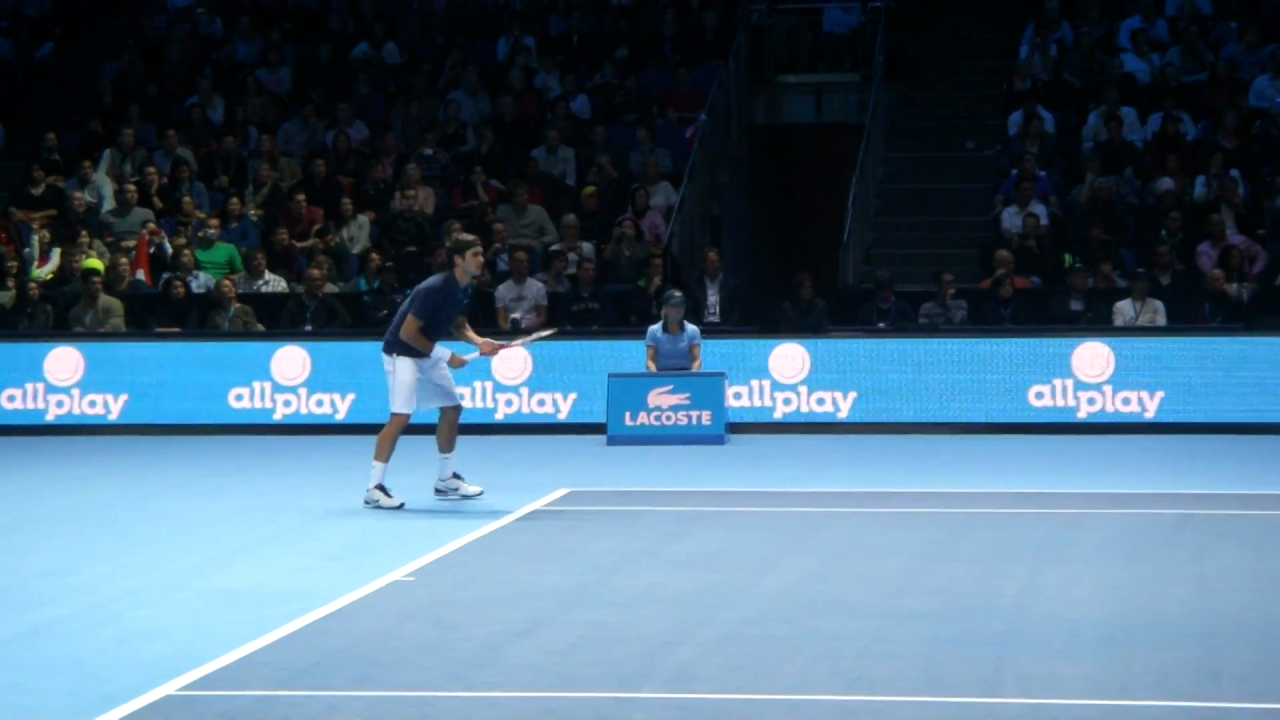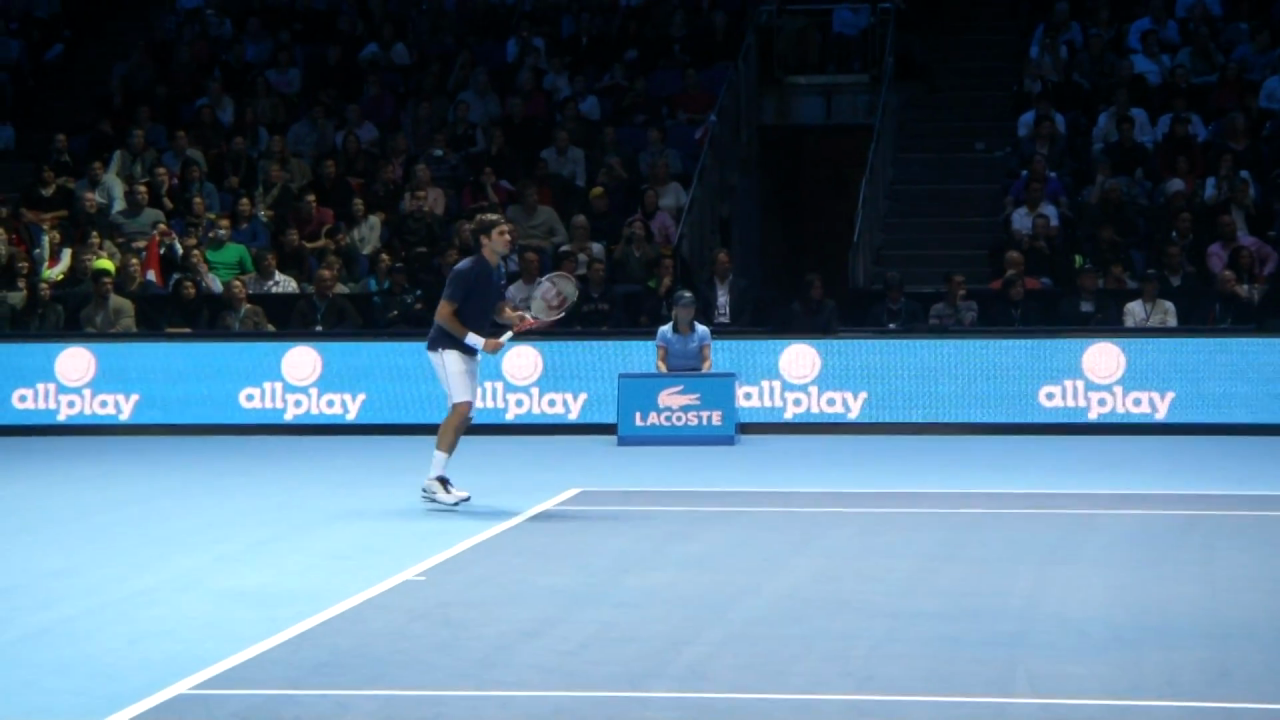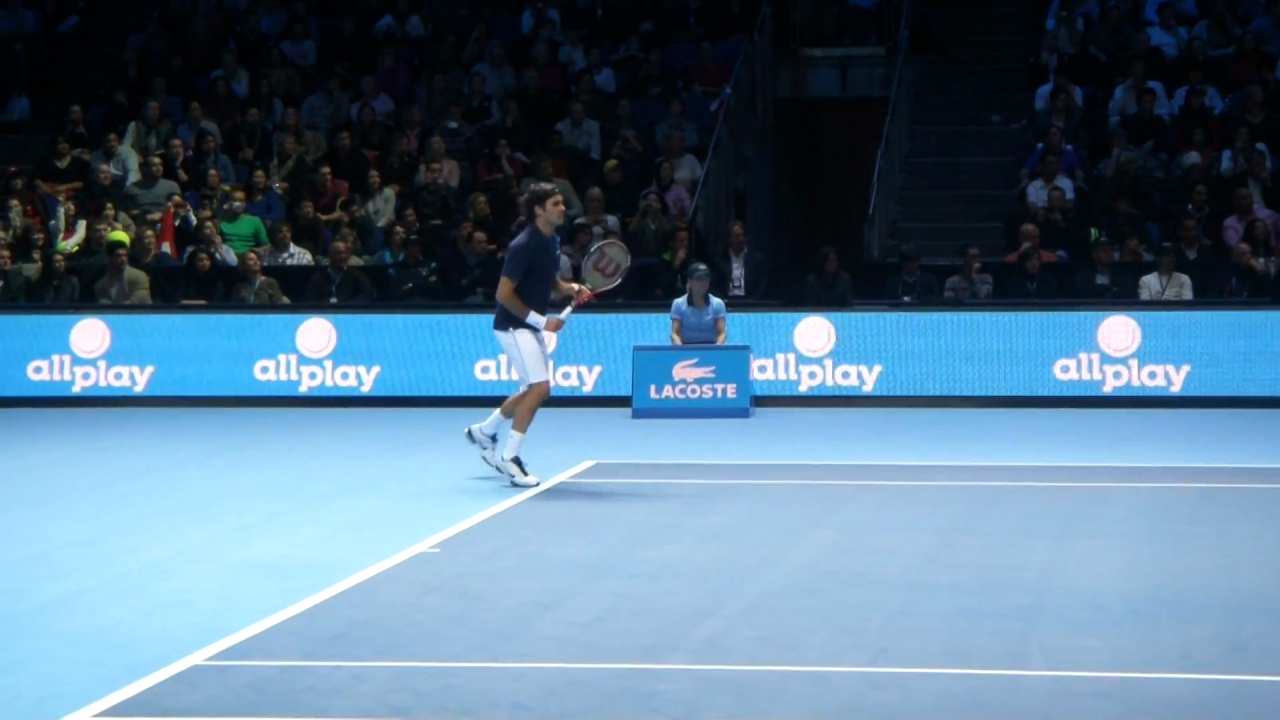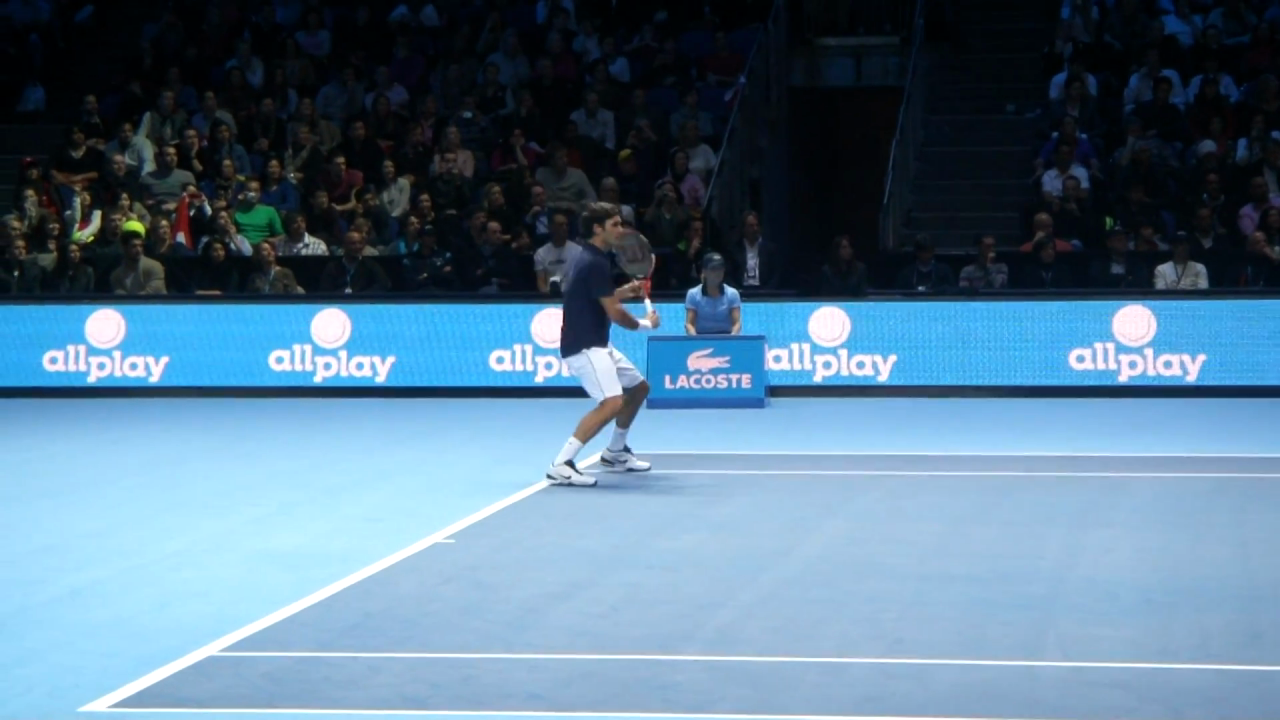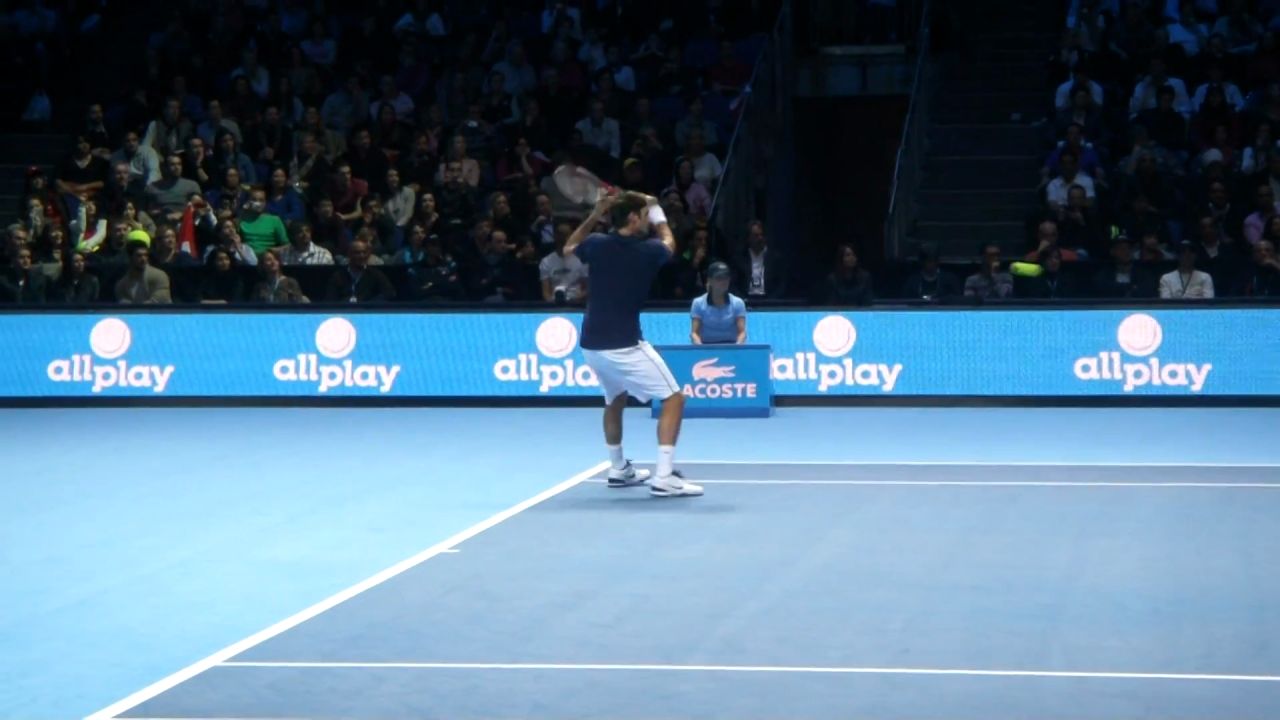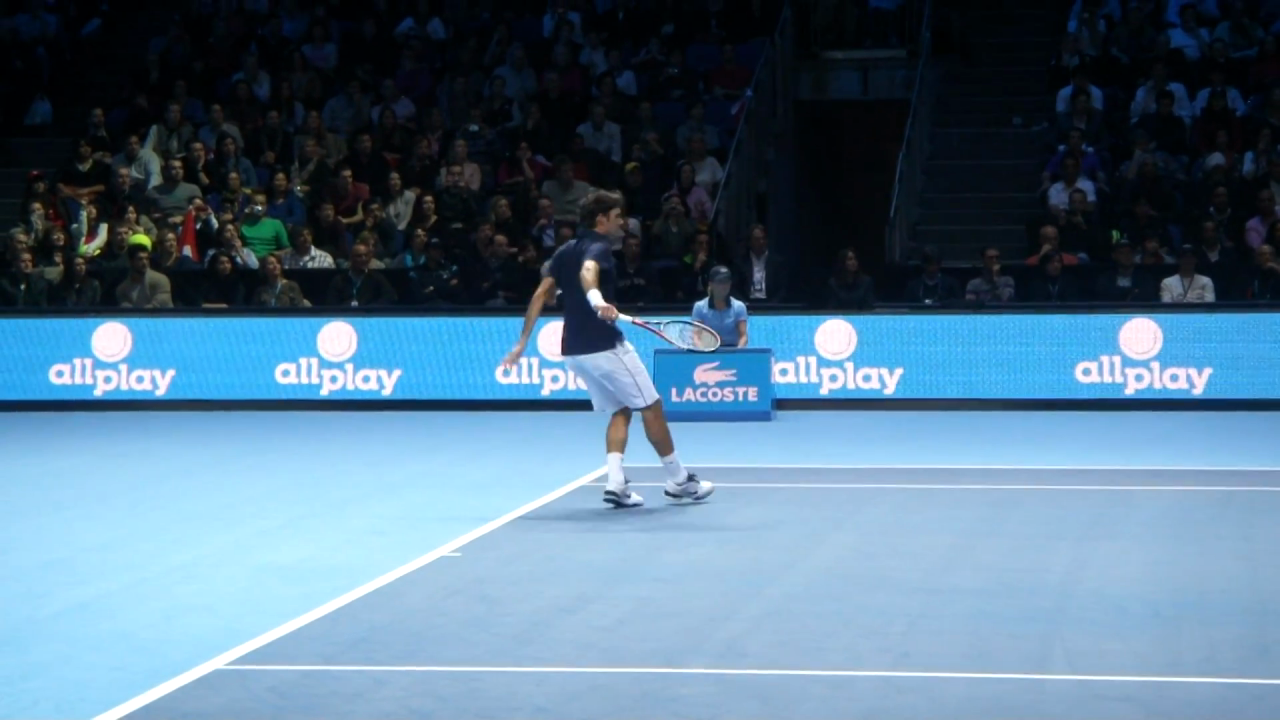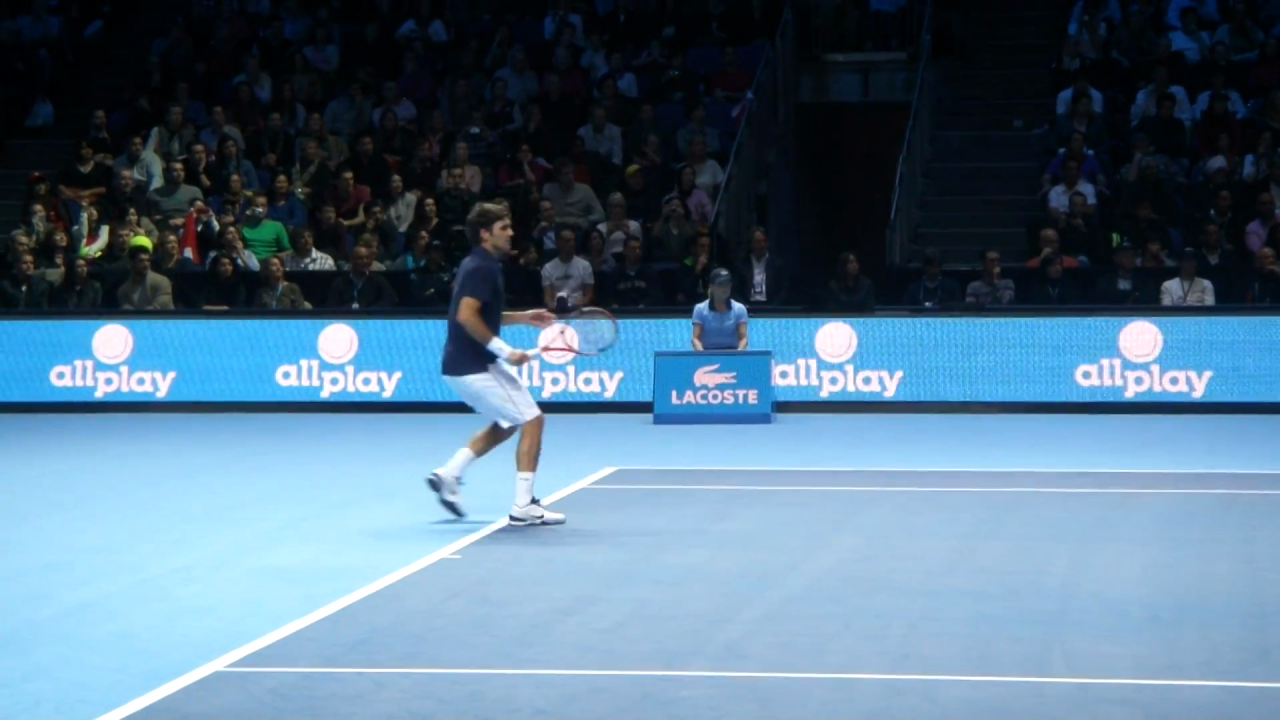
dt=0.4s
person 1, frame 1
left shoulder: (465, 289)
right shoulder: (434, 288)
left elbow: (459, 325)
right elbow: (407, 332)
left wrist: (479, 342)
right wrist: (446, 355)
left hip: (428, 354)
right hip: (402, 352)
left knee: (452, 408)
right knee: (400, 417)
left ankle: (447, 479)
right ankle: (374, 489)
person 1, frame 2
left shoulder: (499, 271)
right shoulder: (465, 271)
left elbow: (499, 312)
right elbow: (442, 316)
left wrist: (517, 318)
right wrist: (479, 341)
left hip: (468, 351)
right hip: (446, 347)
left knee: (461, 413)
right knee: (462, 407)
left ankle: (436, 482)
right ankle: (435, 476)
person 1, frame 3
left shoulder: (552, 242)
right shoulder: (523, 246)
right elbow: (503, 295)
left wrist: (572, 289)
right wrist: (542, 321)
left hip: (531, 327)
right hip: (513, 327)
left knee: (534, 390)
right knee: (540, 387)
left ankle: (484, 431)
right ankle: (509, 458)
person 1, frame 4
left shoulder: (591, 259)
right shoulder: (595, 264)
right elbow: (614, 314)
left wrist: (624, 291)
right wrist: (645, 323)
left hip: (594, 345)
right hip: (584, 348)
left knee: (640, 387)
right knee: (612, 401)
left ankle: (616, 451)
right ankle: (561, 463)
person 1, frame 5
left shoulder: (597, 244)
right shoulder: (650, 250)
left elbow: (570, 247)
right elbow: (668, 245)
left wrist: (595, 215)
right wrist: (658, 214)
left hip: (591, 345)
right hip: (625, 345)
left knee: (617, 399)
right knee: (673, 399)
left ankle: (619, 469)
right ankle: (665, 476)
person 1, frame 6
left shoulder: (566, 251)
right shoulder: (599, 247)
left elbow: (540, 296)
right elbow: (587, 273)
left wrist: (522, 341)
right wrist: (597, 301)
left hip: (573, 351)
right hip: (603, 346)
left knee: (620, 412)
right knee: (650, 407)
left ankle: (615, 484)
right ankle: (679, 480)
person 1, frame 7
left shoulder: (487, 264)
right shoulder: (481, 267)
right elbow: (465, 316)
left wrist: (523, 317)
right wrist: (503, 350)
left hip: (466, 367)
right hip: (474, 367)
left knee: (505, 424)
right knee: (531, 422)
left ankle: (447, 474)
right ankle: (524, 505)
